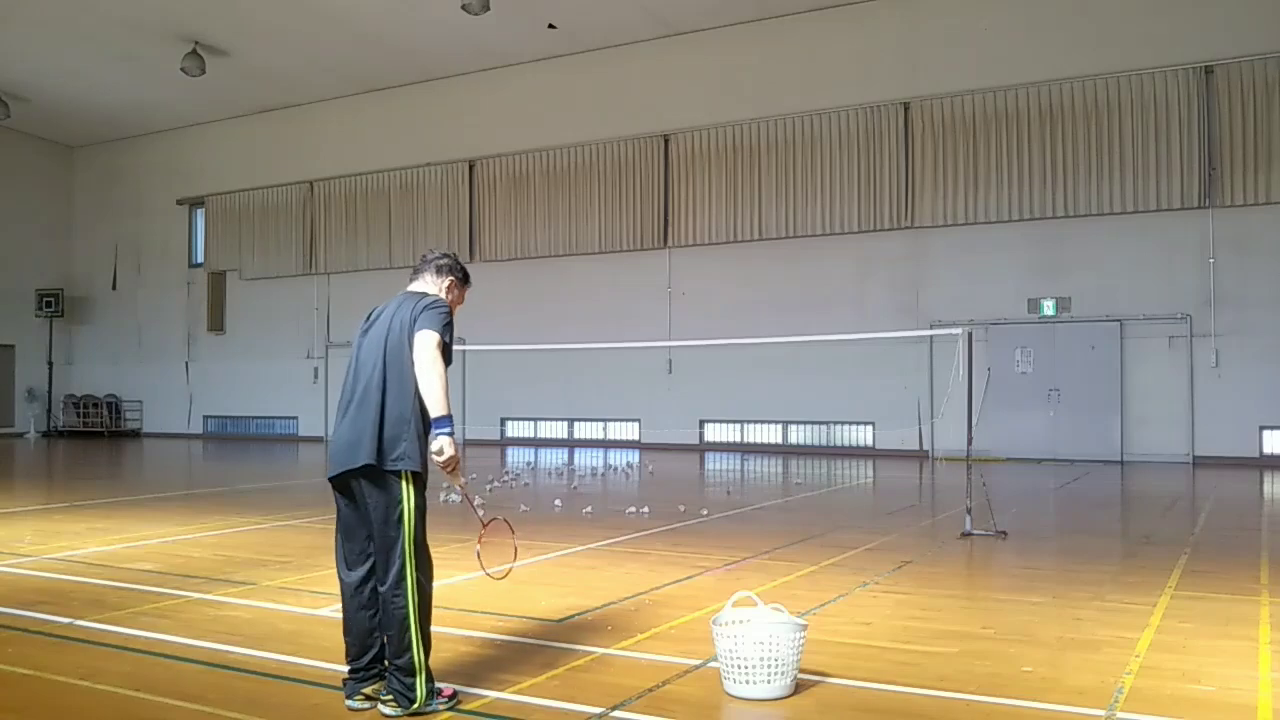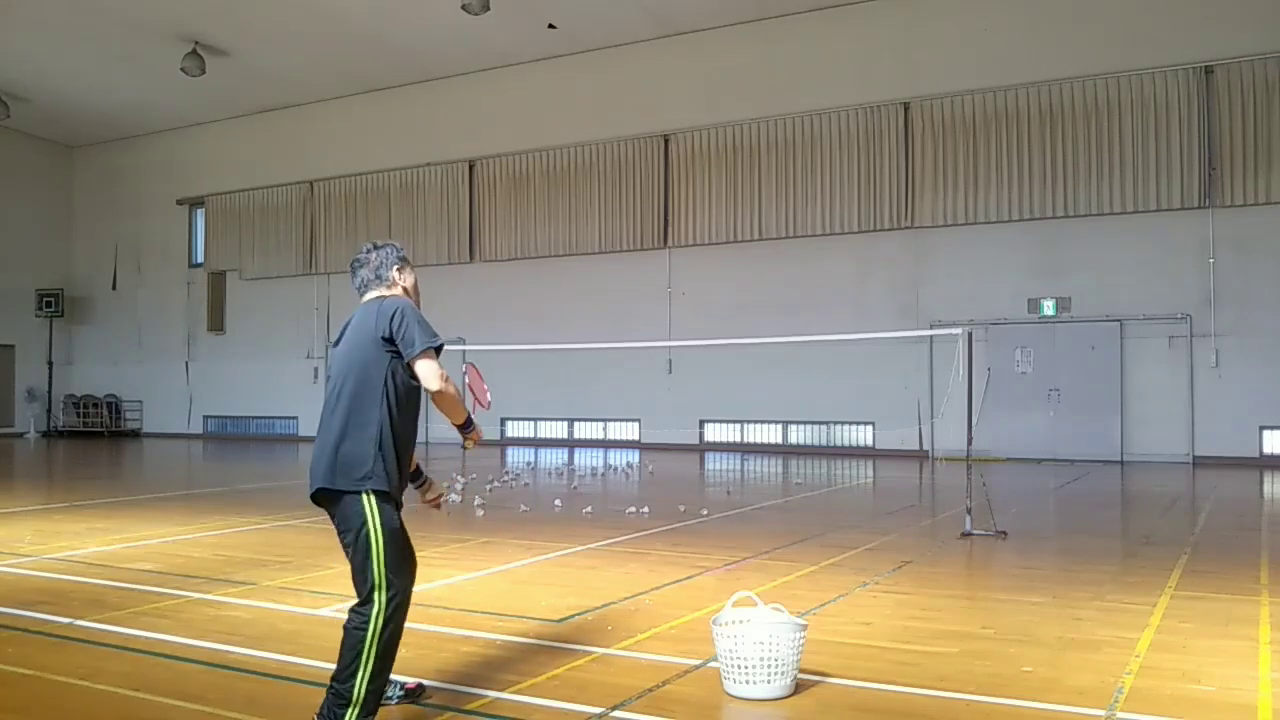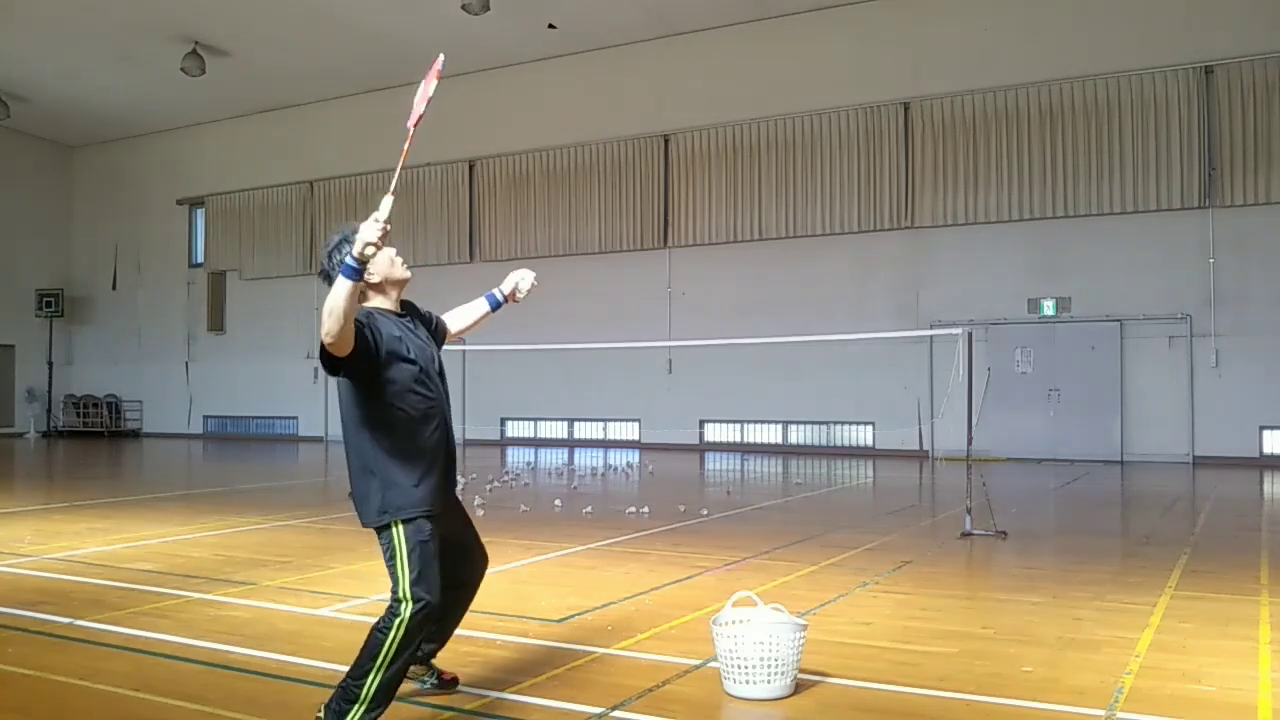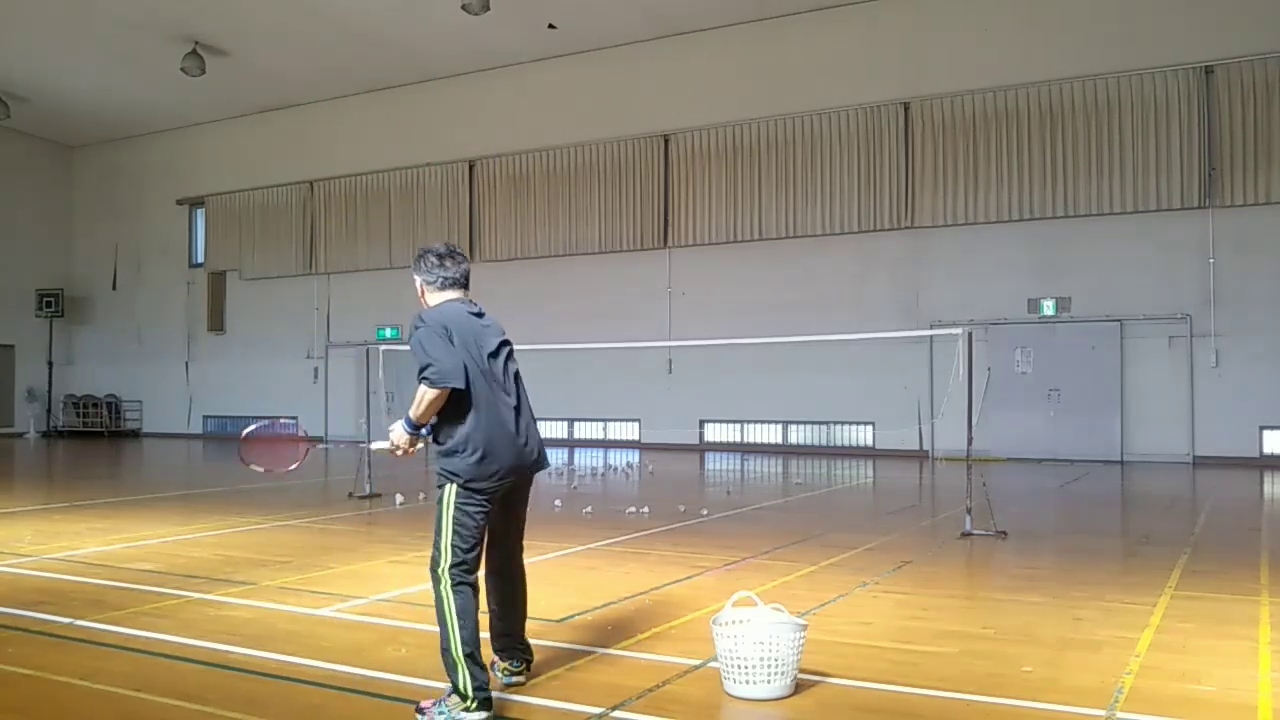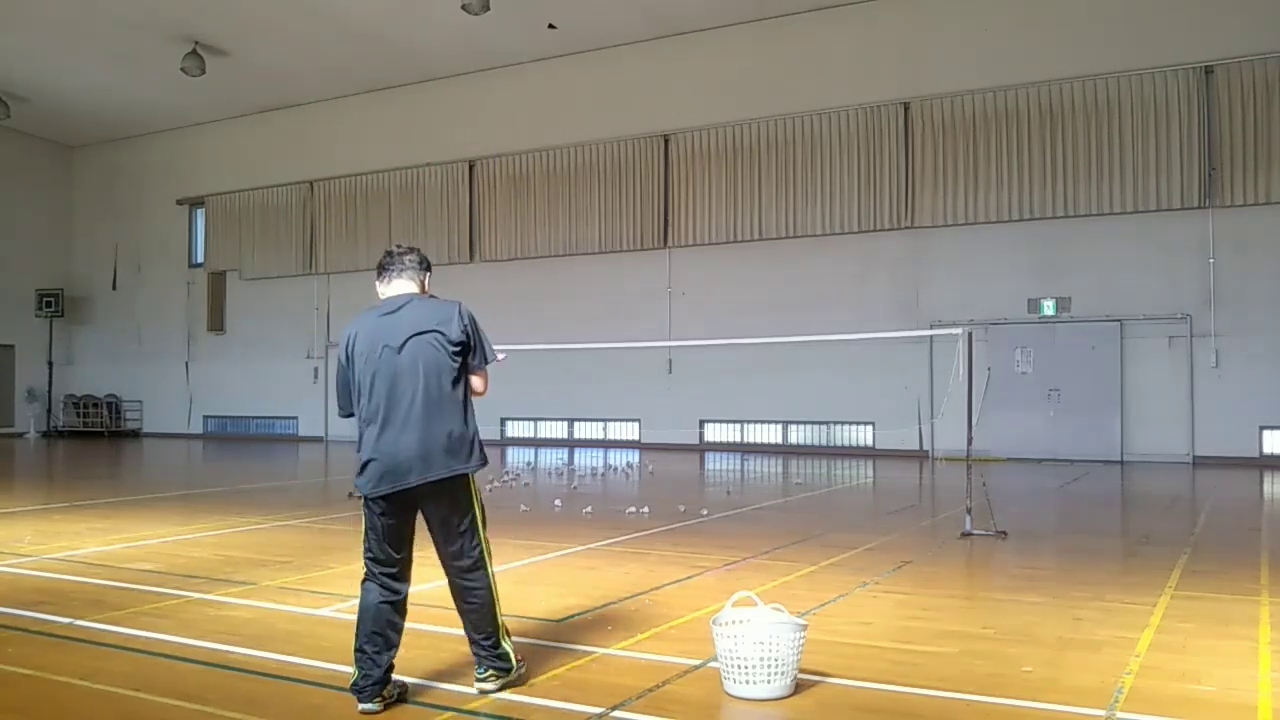
dt=1s
person 1, frame 1
left shoulder: (380, 315)
right shoulder: (432, 306)
right elbow: (426, 357)
right wrist: (443, 428)
left hip: (347, 454)
right hip: (389, 457)
left knee: (361, 572)
right knee: (405, 574)
left ankle: (364, 680)
person 1, frame 2
left shoulder: (359, 326)
right shoulder: (396, 310)
right elbow: (434, 383)
left wrist: (415, 475)
right wrist: (467, 423)
left hip: (349, 475)
right hip: (358, 478)
left knee: (396, 577)
right knee: (385, 592)
left ankle: (375, 681)
person 1, frame 3
left shoulder: (410, 316)
right shoulder: (365, 327)
left elbow: (446, 325)
right elbow: (331, 335)
left wrist: (499, 295)
right wrist: (352, 259)
left hip: (436, 485)
right hip: (397, 493)
left knee: (469, 569)
right knee: (418, 601)
left ankle: (416, 661)
person 1, frame 4
left shoulder: (432, 321)
right shoulder: (490, 326)
left elbow: (440, 384)
left wrist: (409, 425)
right wrist: (428, 428)
left hip: (472, 465)
right hip: (520, 457)
left knee: (453, 572)
right knee: (506, 560)
right ankle: (513, 658)
person 1, frame 5
left shoulder: (358, 330)
right shoulder: (453, 315)
left elbow: (350, 406)
right elbow: (479, 385)
left hip: (380, 467)
right hip: (444, 462)
left knee: (383, 576)
right knee: (468, 566)
left ankle: (370, 685)
right ankle: (494, 664)
